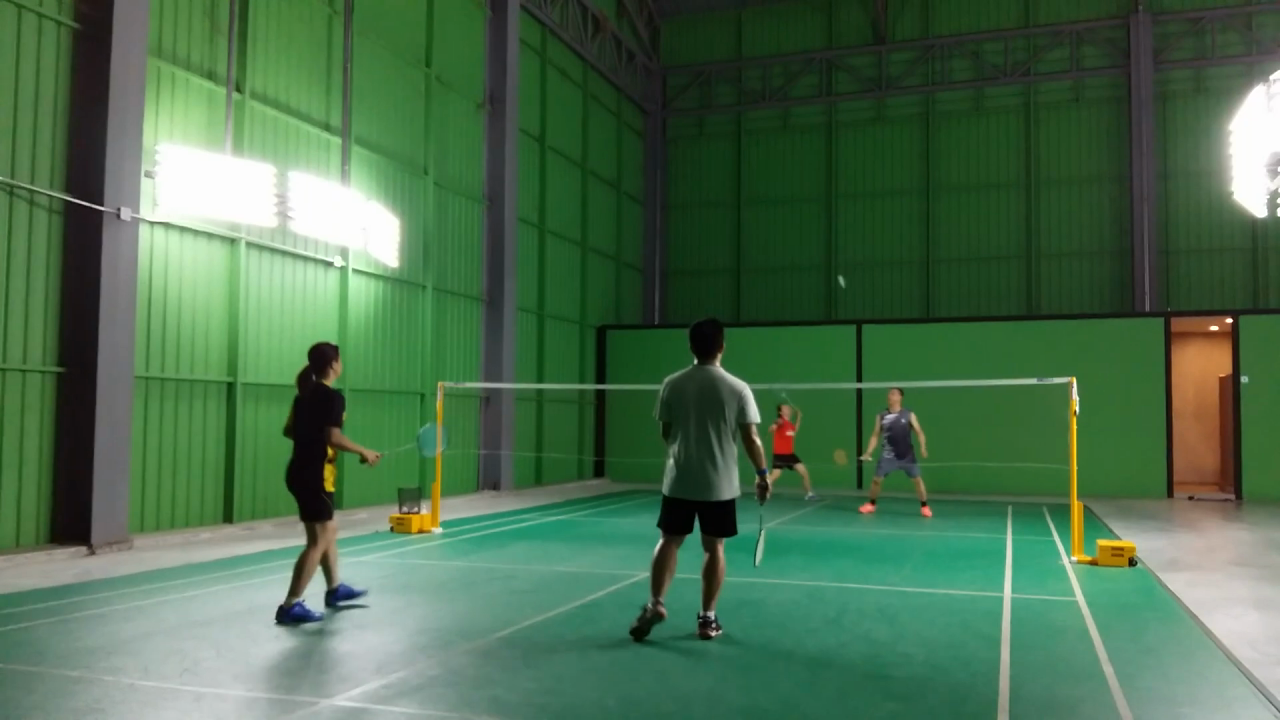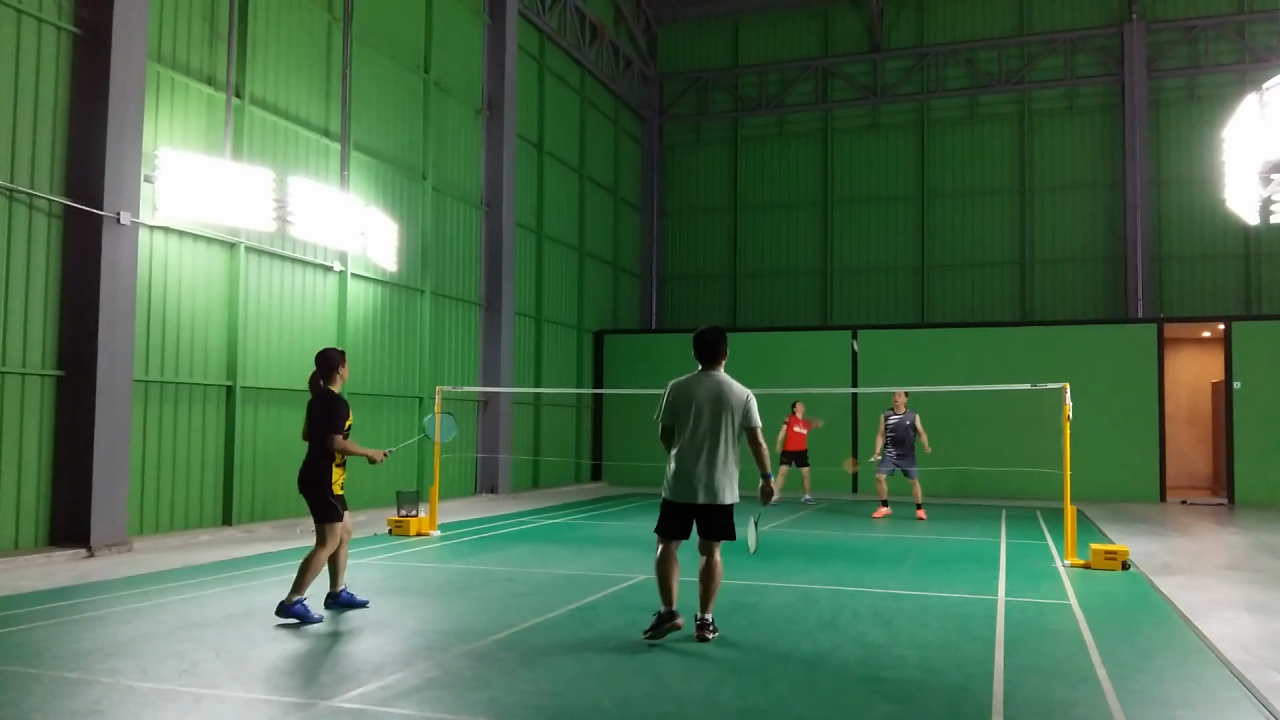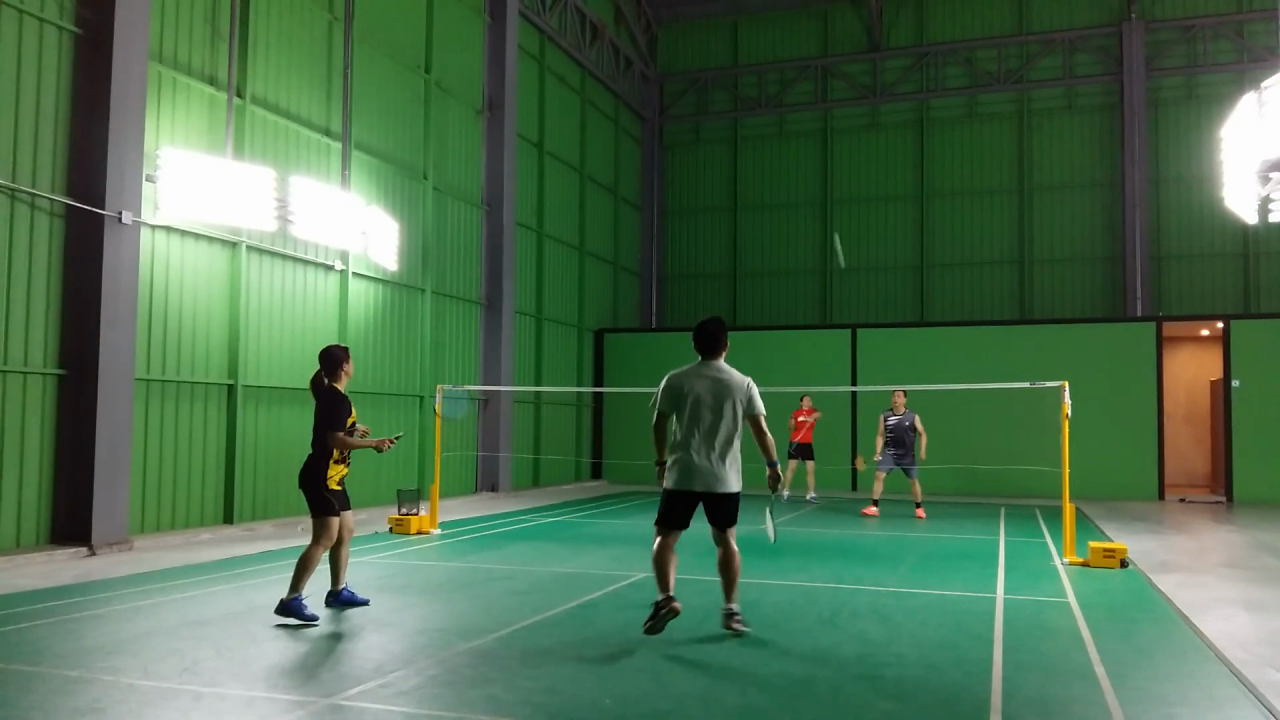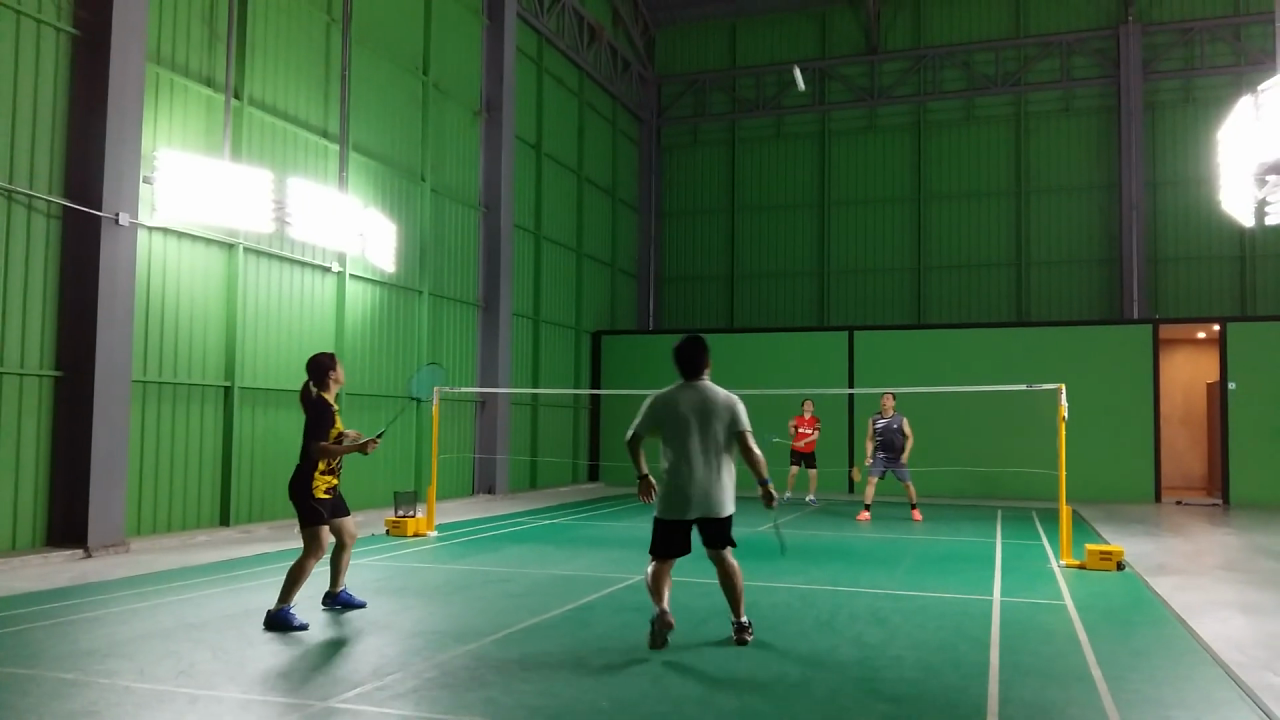
dt=0.2s
person 1, frame 1
left shoulder: (672, 384)
right shoulder: (737, 388)
left elbow: (666, 432)
right elbow: (751, 438)
right wrist: (762, 474)
left hip: (679, 481)
right hip: (720, 484)
left knee: (669, 542)
right knee: (714, 548)
left ankle: (655, 605)
right ankle: (707, 618)
person 1, frame 2
left shoulder: (677, 388)
right shoulder: (742, 394)
left elbow: (665, 436)
right elbow: (757, 441)
right wrist: (766, 478)
left hip: (679, 484)
right hip: (720, 489)
left knee: (666, 547)
right knee: (710, 552)
left ankle: (669, 612)
right ankle: (704, 620)
person 1, frame 3
left shoulder: (675, 380)
right shoulder: (743, 383)
left elbow: (659, 425)
right elbow: (761, 429)
left wrist: (662, 461)
right wrist: (773, 466)
left hip: (683, 475)
right hip: (725, 479)
left knee: (664, 538)
right knee: (726, 541)
left ankle: (666, 598)
right ankle: (731, 610)
person 1, frame 4
left shoulder: (660, 401)
right shoulder: (729, 401)
left elbow: (632, 441)
right elbow: (748, 447)
left wrist: (643, 476)
right wrist: (765, 484)
left hip: (674, 499)
right hip: (717, 499)
left knee: (660, 564)
right knee: (723, 557)
left ankle: (661, 613)
right ankle: (741, 623)
person 2, frame 1
left shoulder: (304, 395)
right shoulder: (332, 397)
left elbow: (289, 431)
right elbow: (333, 437)
right wrist: (364, 452)
left hip: (300, 472)
right hip: (315, 475)
left knee: (328, 532)
right knee: (318, 541)
left ankle: (334, 589)
right ankle: (291, 606)
person 2, frame 2
left shoulder: (317, 400)
right shoulder: (337, 403)
left elbow: (308, 435)
right elbow: (336, 443)
right wrist: (370, 453)
left hip: (316, 476)
right hip: (324, 479)
left knee: (344, 534)
right knee: (327, 544)
left ankle: (337, 593)
right ankle: (292, 602)
person 2, frame 3
left shoulder: (326, 395)
right shoulder: (339, 399)
right elbow: (335, 441)
left wrist: (352, 429)
right wrist: (374, 443)
left hip: (331, 477)
right hip: (322, 477)
left knee: (346, 533)
right knee: (324, 540)
left ankle: (338, 591)
right ankle: (291, 599)
person 2, frame 4
left shoulder: (325, 405)
right shoulder: (322, 408)
right elbow: (316, 450)
left wrist: (342, 435)
right wrist: (357, 447)
left hip: (328, 487)
right hip: (311, 488)
left knee: (348, 537)
right knee: (315, 551)
left ankle: (336, 593)
right ankle: (279, 611)
